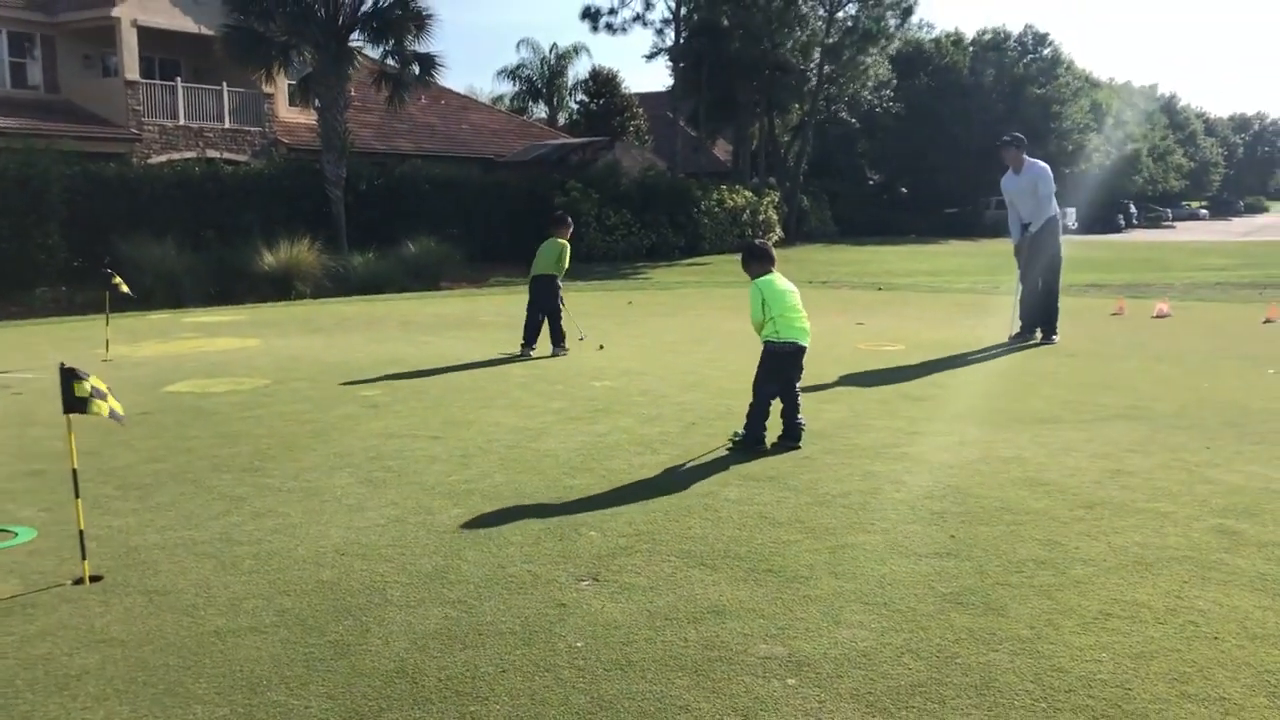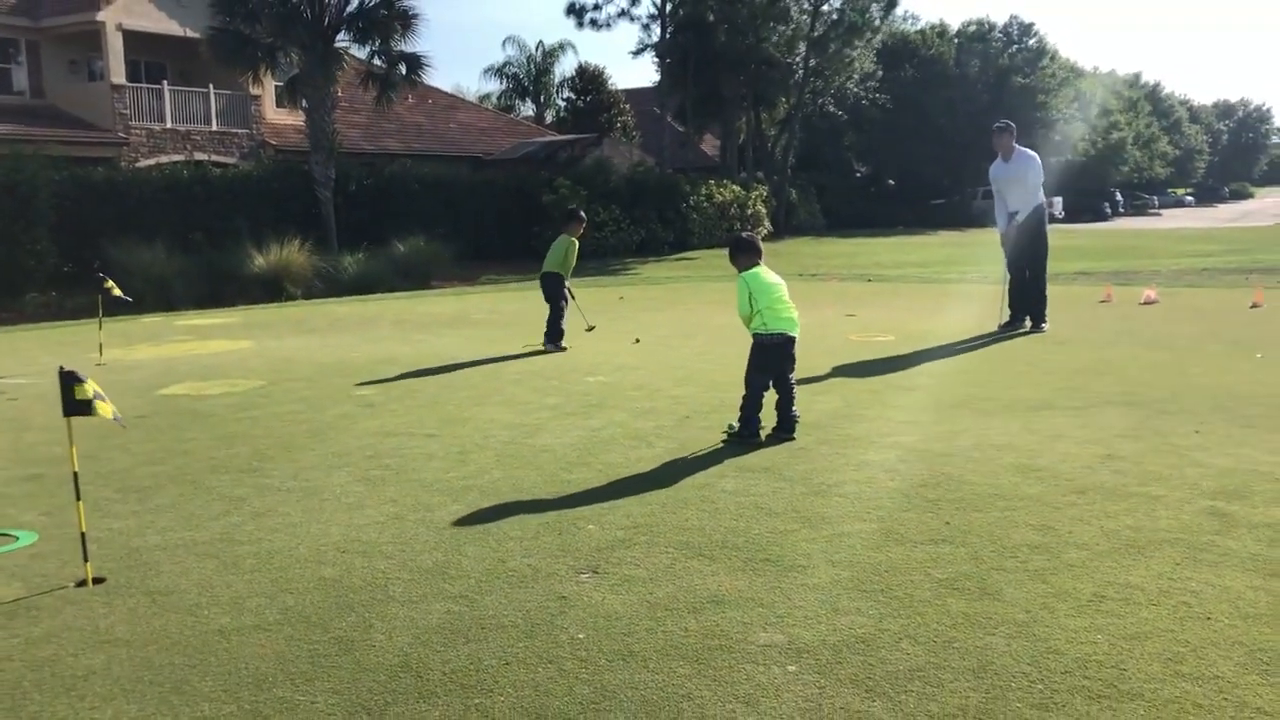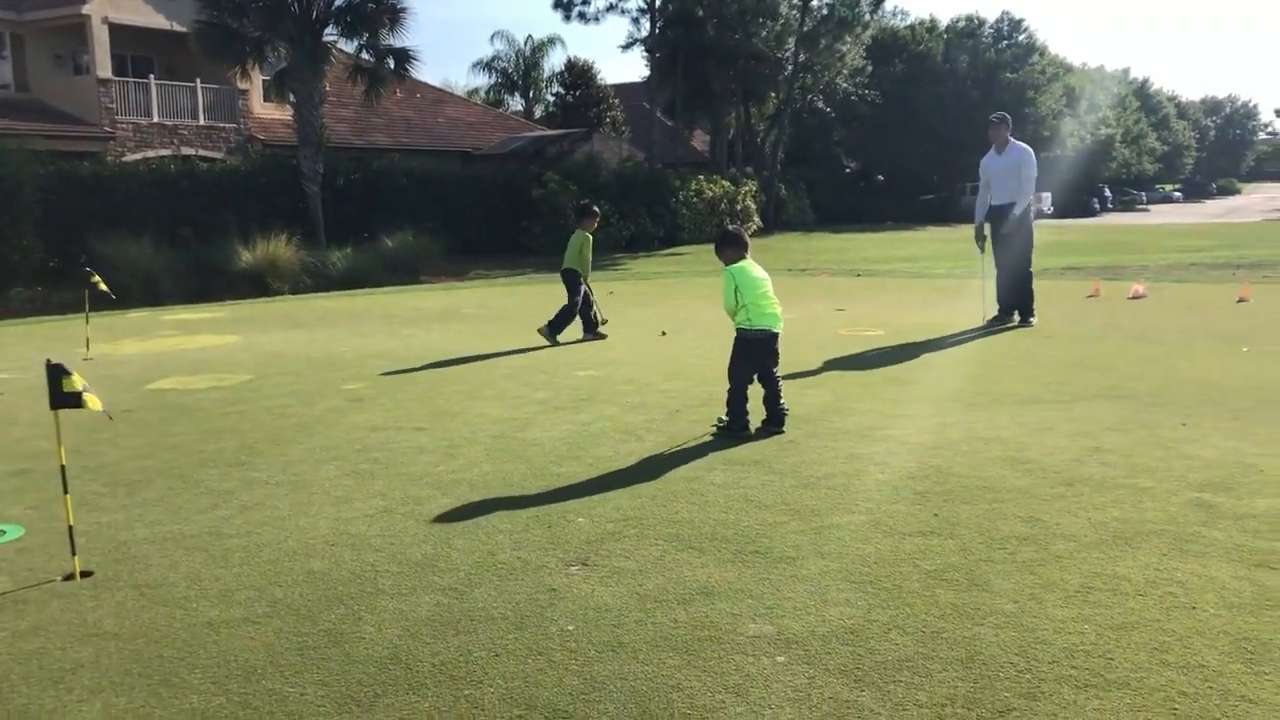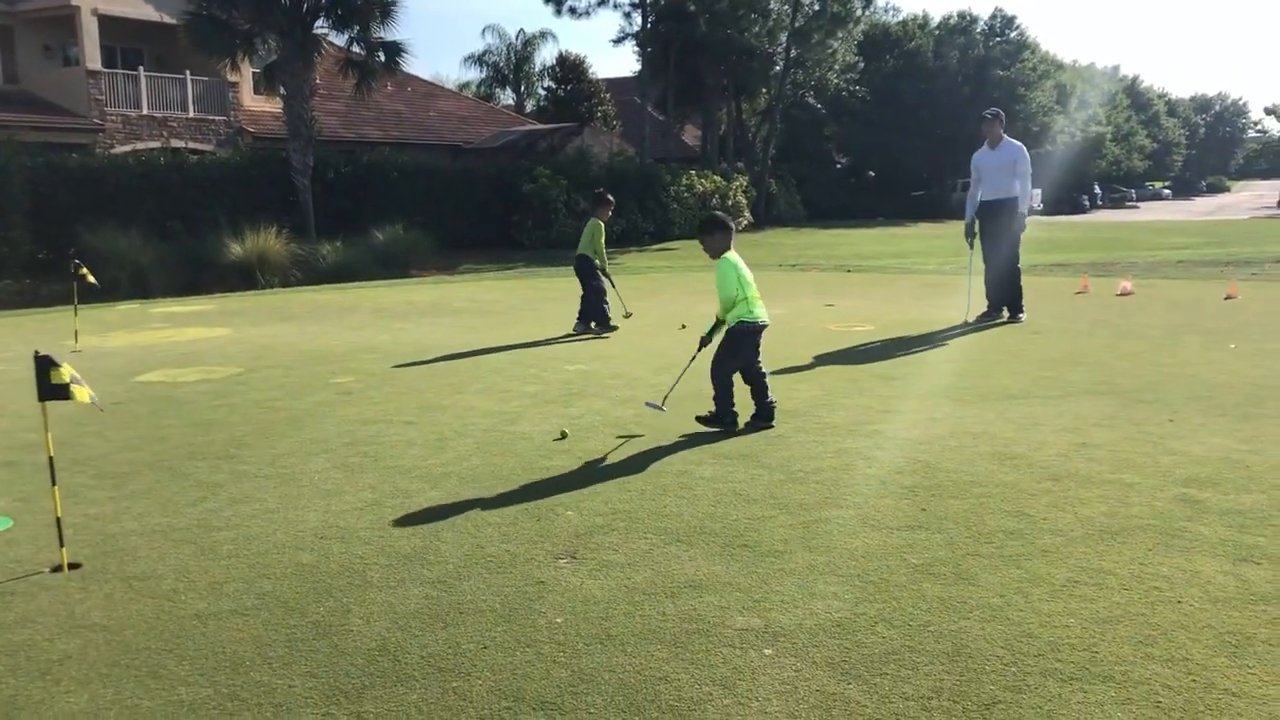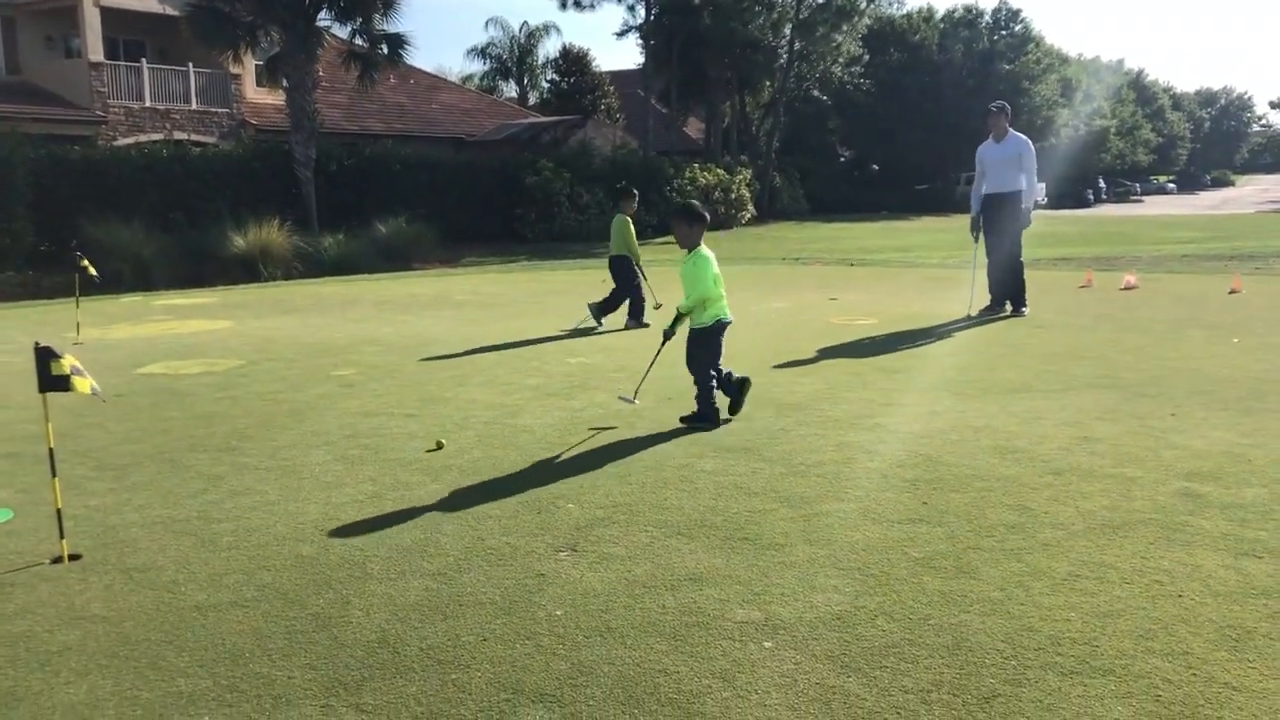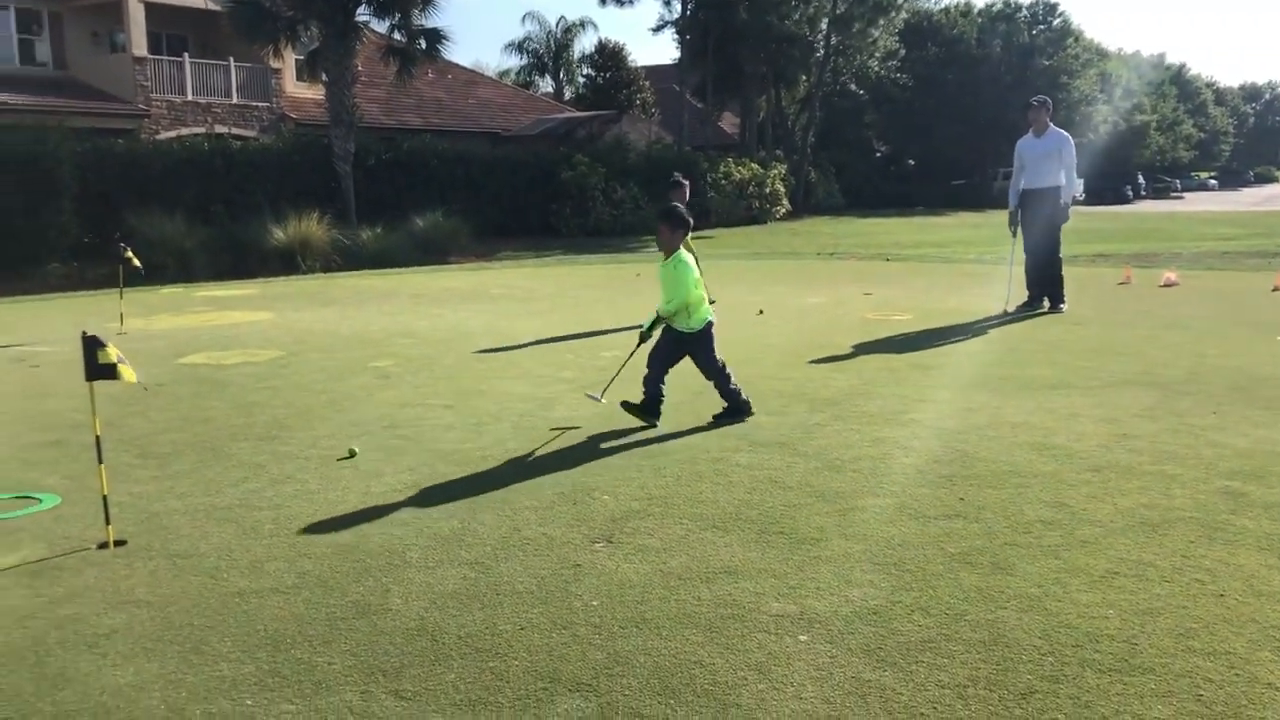
dt=0.3s
person 1, frame 1
left shoulder: (759, 285)
right shoulder: (788, 285)
left elbow: (757, 319)
right elbow: (792, 315)
left wrist: (765, 335)
left hip: (778, 344)
right hip: (799, 342)
left knee: (762, 391)
right knee: (790, 390)
left ankle: (754, 438)
right ankle: (792, 435)
person 1, frame 2
left shoulder: (745, 279)
right shoulder: (775, 277)
left elbow: (745, 312)
right elbow: (781, 307)
left wrist: (753, 327)
left hip: (767, 336)
right hip: (789, 334)
left knee: (754, 384)
right knee: (785, 382)
left ankle: (748, 430)
right ankle: (786, 427)
person 1, frame 3
left shoulder: (731, 271)
right shoulder: (760, 272)
left elbow: (730, 305)
left wrist: (739, 321)
left hip: (750, 331)
right hip: (772, 329)
left knee: (738, 378)
right knee: (770, 376)
left ankle: (737, 423)
right ankle: (775, 420)
person 1, frame 4
left shoulder: (725, 262)
right shoulder: (733, 261)
left elbow: (729, 296)
left wrist: (720, 316)
right wrist: (710, 332)
left hip: (743, 324)
right hip: (752, 322)
left knee: (720, 368)
right knee: (752, 370)
left ankle: (724, 416)
right ankle: (764, 414)
person 1, frame 5
left shoulder: (702, 258)
right shoulder: (693, 258)
left elbow: (703, 294)
left wrist: (681, 310)
right wrist: (674, 325)
left hip: (710, 322)
right hip: (702, 322)
left knee: (701, 368)
right knee: (705, 366)
left ankle: (707, 415)
right ankle: (736, 385)
person 1, frame 6
left shoulder: (683, 263)
right shoulder: (668, 262)
left elbow: (691, 298)
left wrist: (661, 314)
right wrist: (650, 326)
left hip: (697, 326)
right hip: (676, 326)
left knee: (713, 369)
right knee: (656, 362)
left ankle: (739, 406)
right ankle: (650, 408)
person 2, frame 1
left shoulder: (1040, 170)
right shoulder: (1006, 180)
left elbow: (1046, 205)
right elbow: (1013, 212)
left wrist: (1030, 234)
right wrist: (1017, 241)
left hip: (1047, 226)
right hip: (1027, 230)
left knee: (1049, 280)
right knee: (1028, 281)
left ankle: (1050, 330)
right ankle: (1028, 327)
person 2, frame 2
left shoulder: (1029, 159)
right shoulder: (995, 169)
left elbow: (1033, 193)
right elbow: (999, 201)
left wrist: (1016, 223)
right wrist: (1003, 230)
left hip: (1033, 215)
right hip: (1012, 220)
left knee: (1036, 269)
right knee: (1015, 271)
left ankle: (1039, 318)
right ankle: (1017, 317)
person 2, frame 3
left shoulder: (1023, 152)
right shoulder: (987, 160)
left elbow: (1028, 187)
right elbow: (983, 193)
left wrist: (1014, 215)
right wrist: (979, 224)
left hip: (1020, 212)
right hip: (997, 213)
left knee: (1021, 265)
right knee: (1003, 266)
left ankle: (1027, 313)
right ankle: (1006, 311)
person 2, frame 4
left shoulder: (1016, 149)
right shoulder: (978, 156)
left elbow: (1025, 183)
right elbow: (974, 188)
left wrist: (1022, 213)
right wrist: (969, 220)
left hip: (1008, 207)
right hip: (986, 210)
left knee: (1010, 260)
right knee: (991, 262)
left ankle: (1016, 309)
right ankle: (995, 307)
person 2, frame 5
left shoulder: (1021, 143)
right shoulder: (983, 149)
left elbow: (1030, 177)
right elbow: (978, 181)
left wrist: (1028, 208)
right wrist: (975, 213)
left hip: (1012, 201)
right hip: (990, 203)
left knee: (1012, 253)
right knee: (994, 255)
left ankle: (1019, 302)
right ankle: (998, 301)
person 2, frame 6
left shoulder: (1062, 139)
right shoulder: (1022, 143)
left elbow: (1070, 172)
right elbow: (1016, 176)
left wrist: (1066, 203)
right wrist: (1012, 207)
left hip: (1052, 197)
right hip: (1028, 199)
left knee: (1051, 249)
right knee: (1032, 251)
left ankle: (1057, 299)
right ankle: (1035, 297)
